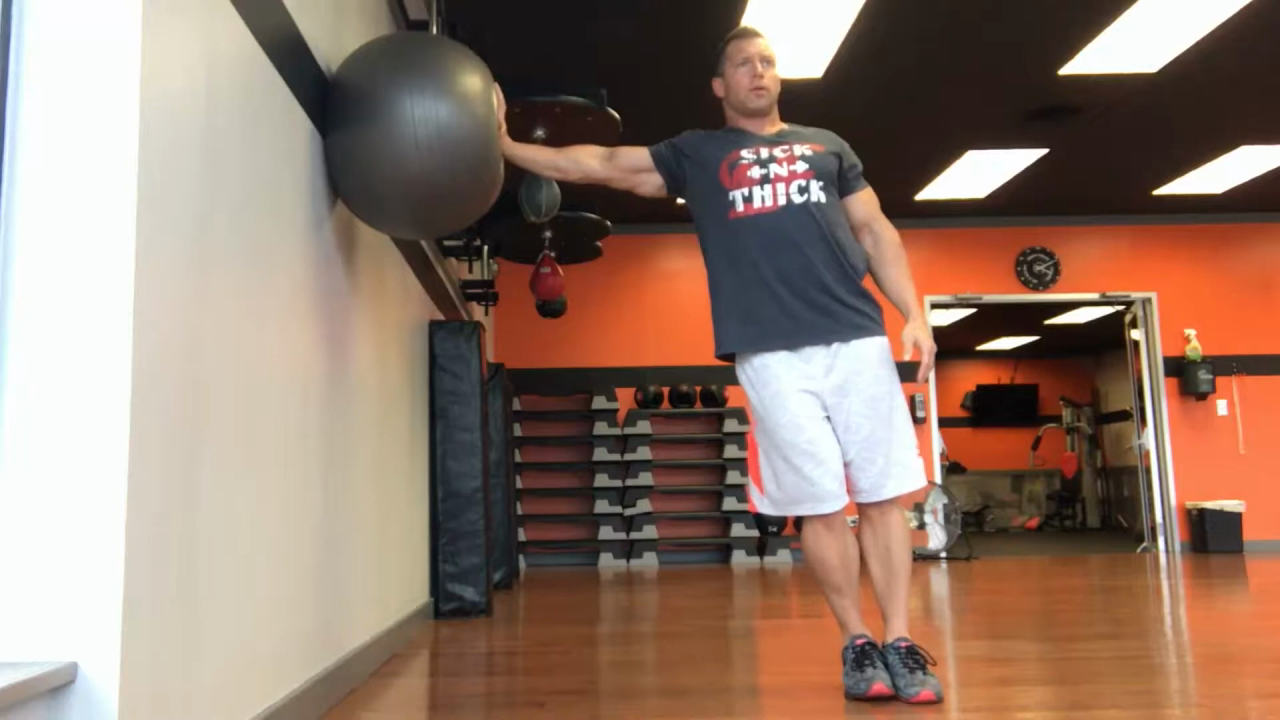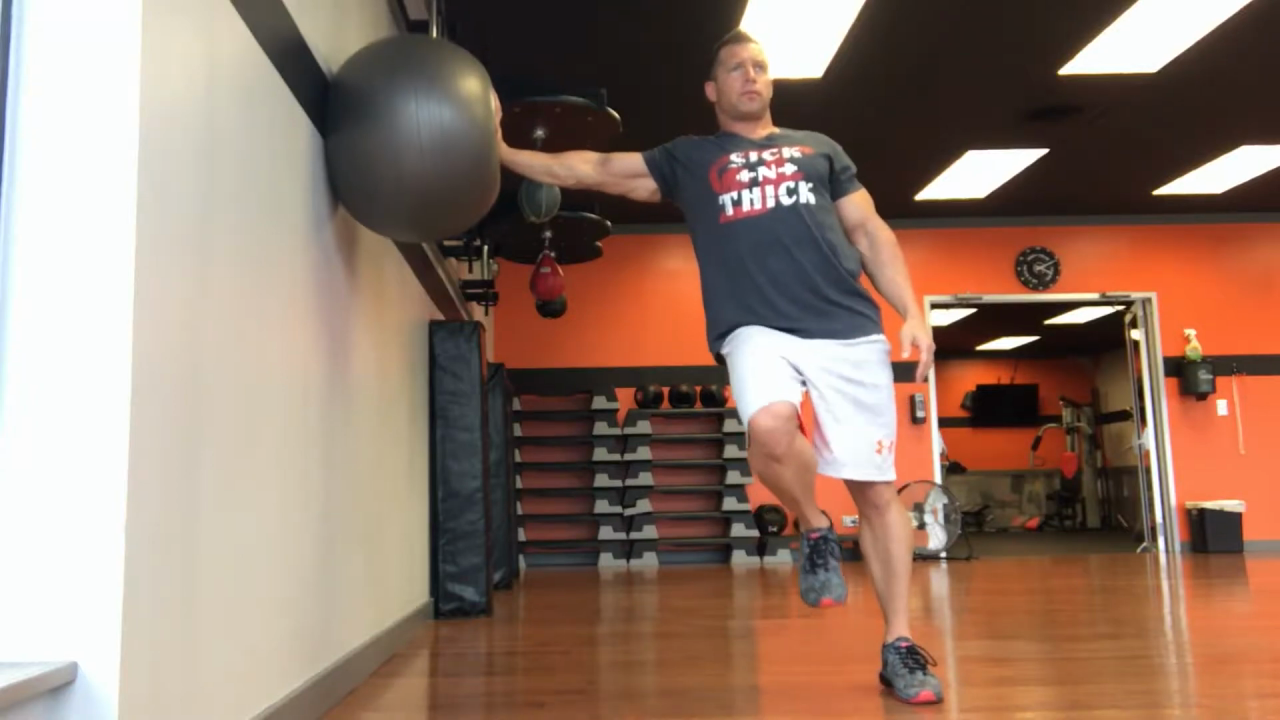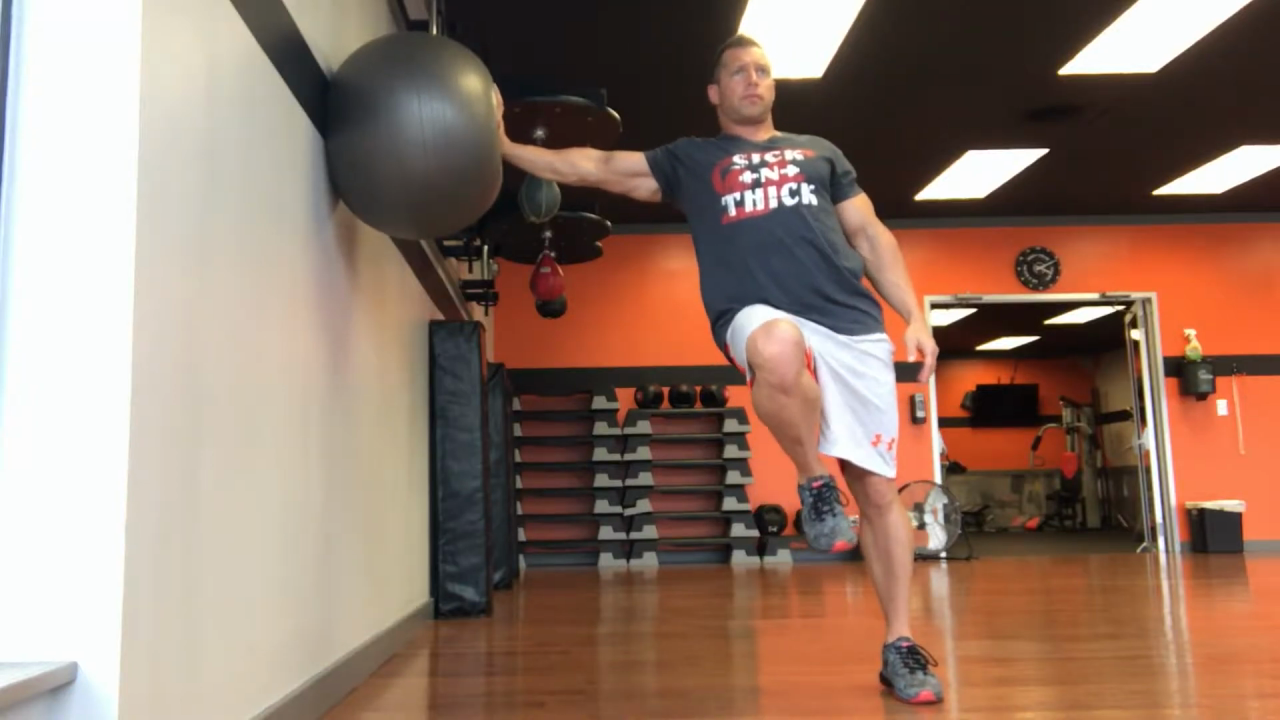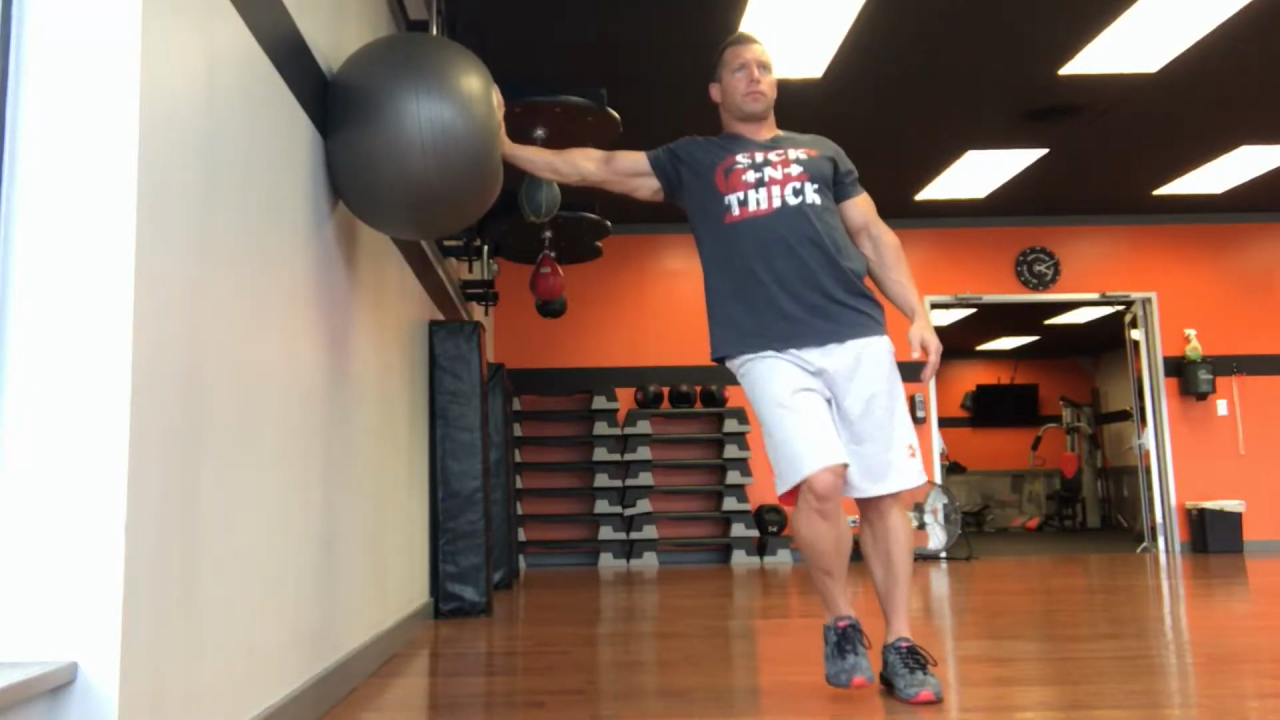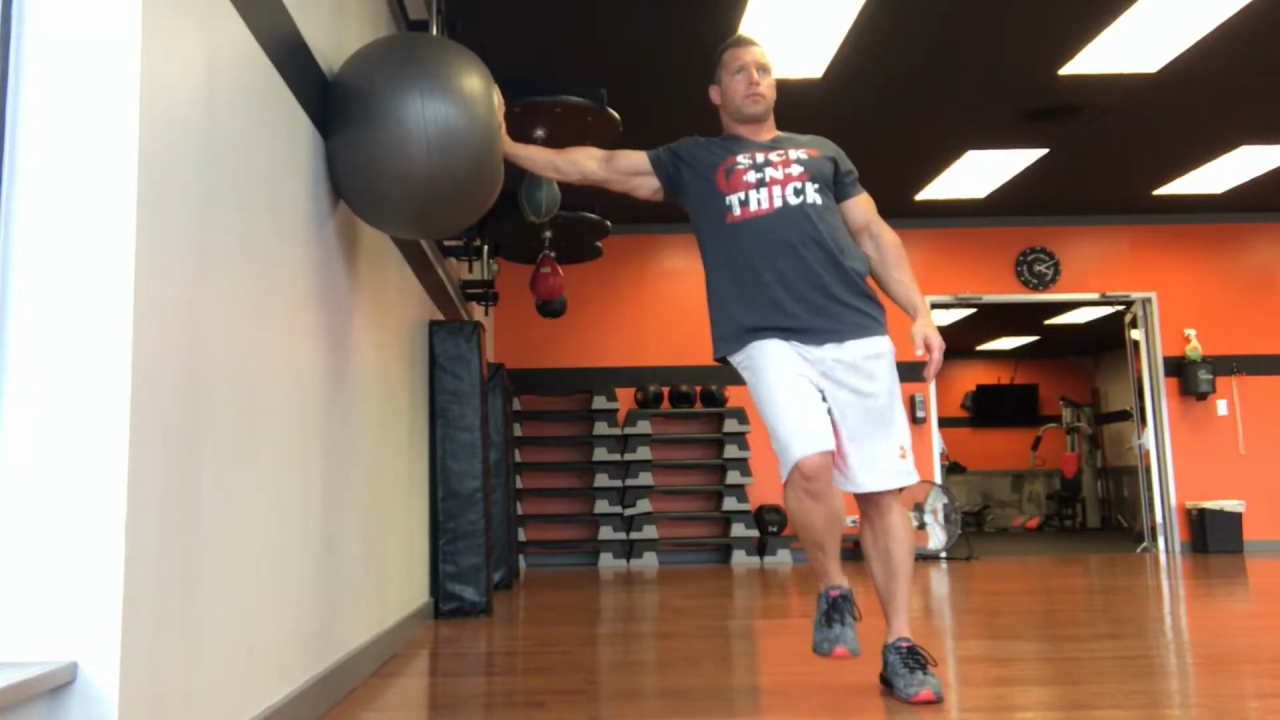
dt=1s
person 1, frame 1
left shoulder: (827, 145)
right shoulder: (695, 154)
left elbow: (875, 232)
right elbow: (600, 164)
left wrist: (914, 315)
right wrist: (506, 146)
left hip: (858, 339)
right hip: (771, 352)
left knee: (882, 497)
right knee: (822, 505)
left ankle: (900, 644)
right ankle: (857, 643)
person 1, frame 2
left shoulder: (819, 148)
right shoulder: (688, 159)
left elbow: (870, 232)
right elbow: (593, 170)
left wrist: (912, 313)
right wrist: (503, 152)
left hip: (850, 331)
right hip: (758, 333)
left knee: (876, 488)
right knee: (770, 428)
left ankle: (899, 645)
right ankle: (815, 534)
person 1, frame 3
left shoulder: (819, 151)
right shoulder: (690, 159)
left elbow: (870, 235)
right elbow: (594, 166)
left wrist: (915, 316)
right wrist: (504, 146)
left hip: (856, 328)
right hip: (762, 323)
left knee: (879, 488)
right knee: (778, 345)
left ankle: (900, 647)
right ankle: (814, 486)
person 1, frame 4
left shoulder: (823, 151)
right shoulder: (693, 160)
left elbow: (873, 235)
right elbow: (598, 167)
left wrist: (917, 315)
right wrist: (505, 147)
left hip: (858, 338)
right hip: (769, 348)
left knee: (884, 493)
right knee: (820, 484)
left ankle: (900, 646)
right ankle: (841, 624)
person 1, frame 5
left shoulder: (822, 151)
right shoulder: (693, 160)
left elbow: (873, 235)
right elbow: (599, 166)
left wrist: (919, 314)
right wrist: (505, 146)
left hip: (859, 335)
right hip: (768, 339)
left knee: (882, 490)
right knee: (812, 466)
left ankle: (901, 645)
right ankle: (834, 595)
